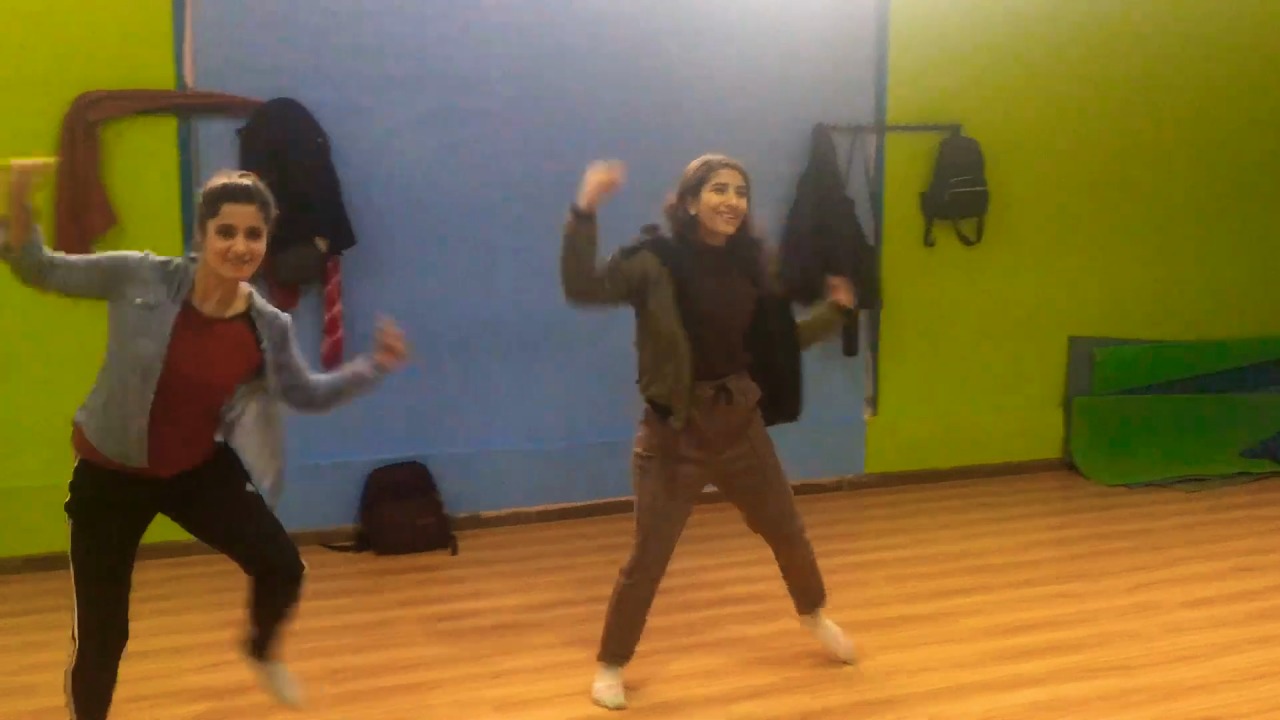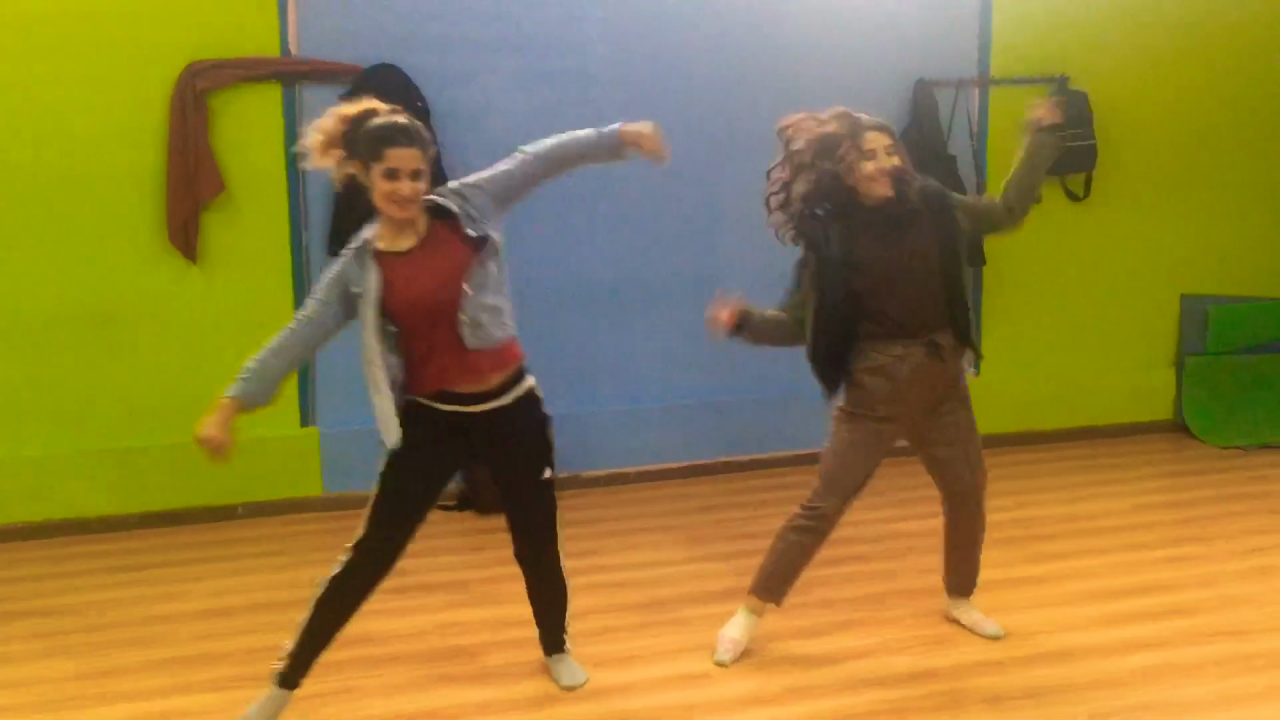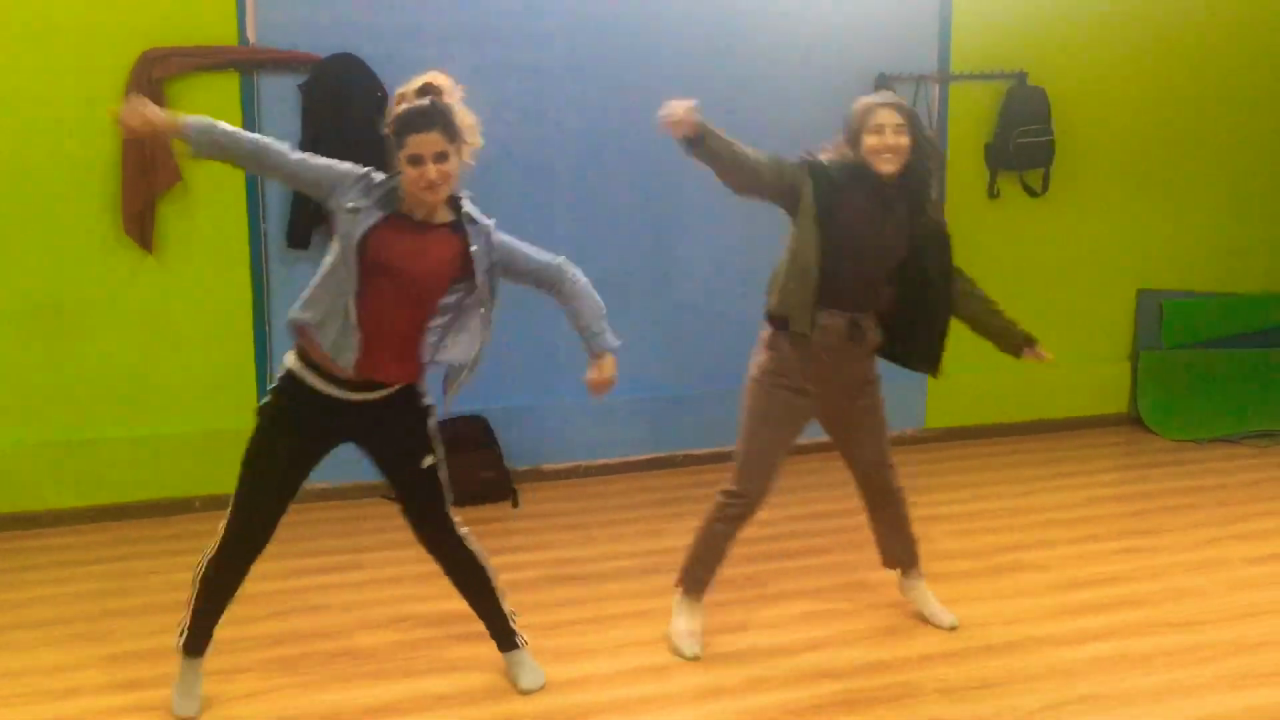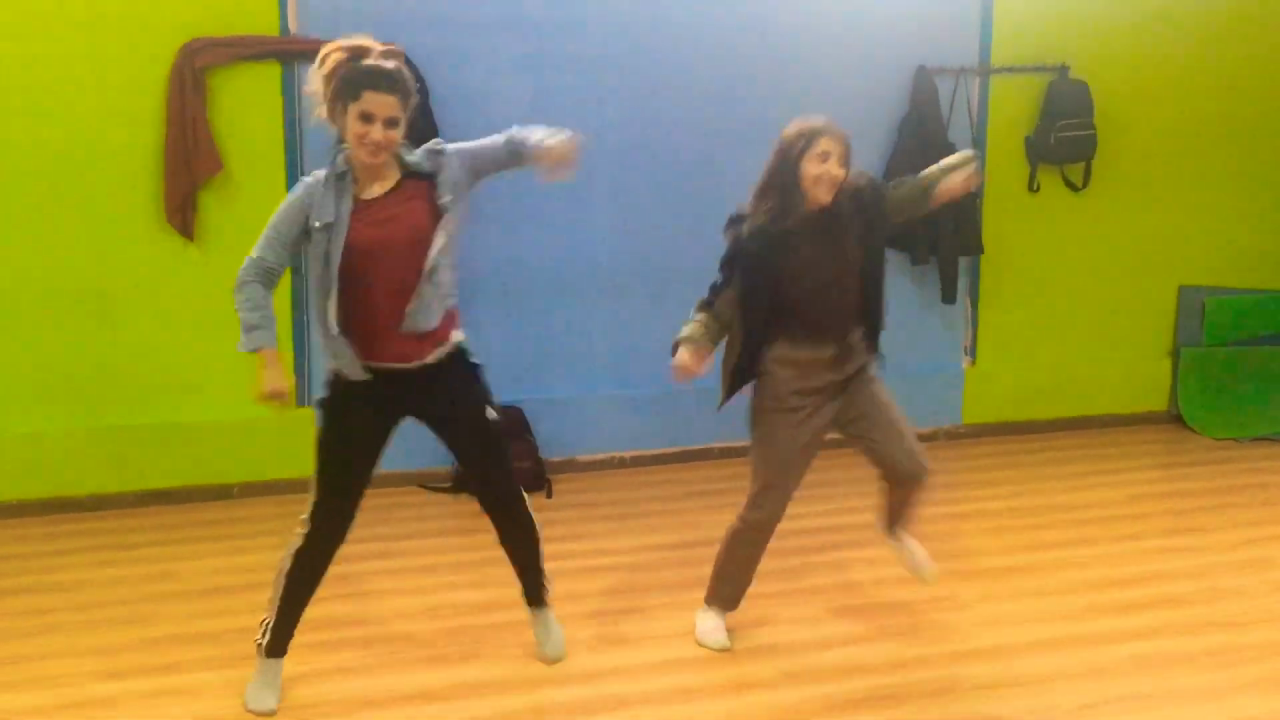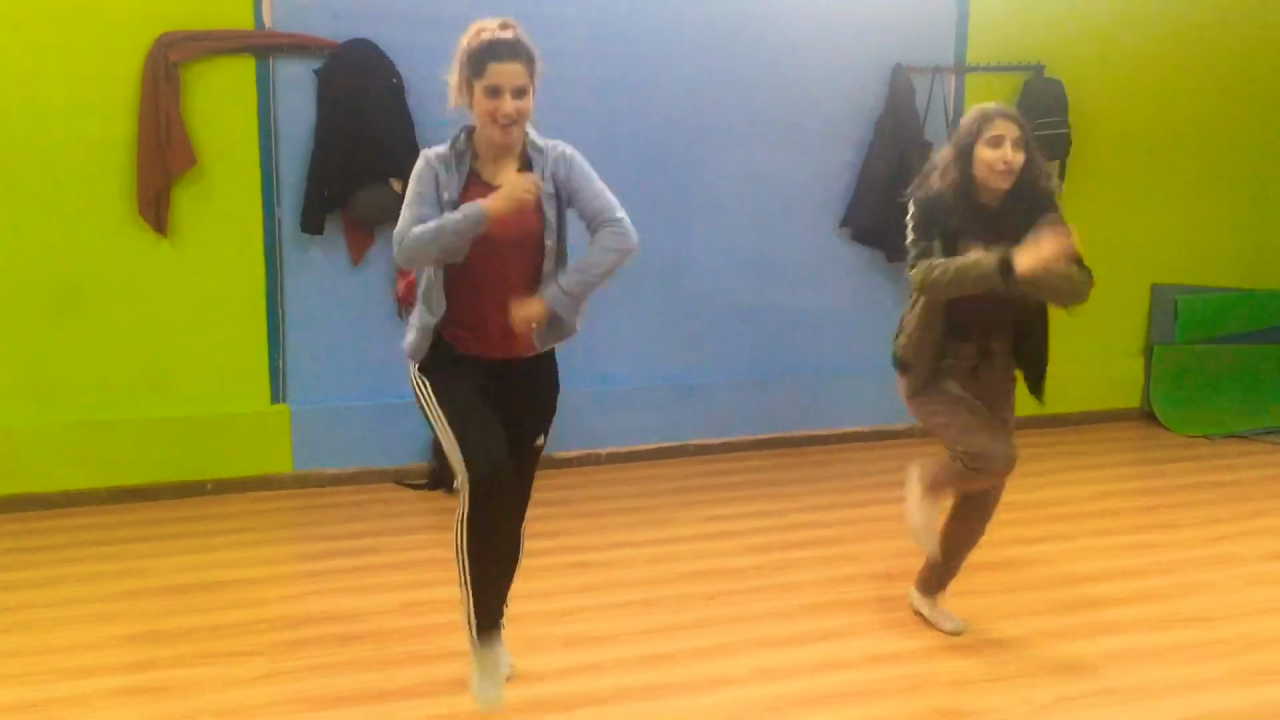
dt=1s
person 1, frame 1
left shoulder: (269, 327)
right shoulder: (142, 280)
left elbow: (309, 395)
left wrist: (373, 366)
left hip: (199, 469)
right hip: (108, 473)
left knee: (281, 567)
right knee: (102, 636)
left ankle: (263, 653)
person 1, frame 2
left shoulder: (464, 207)
right shoulder: (357, 267)
left elbow: (539, 159)
right elbow: (298, 340)
left wrist: (617, 138)
right wrist: (229, 407)
left hip: (512, 408)
right hip: (431, 420)
left knee: (537, 549)
right knee: (369, 558)
left ankle: (555, 647)
person 1, frame 3
left shoulder: (476, 238)
right shoulder: (360, 193)
left elbow: (563, 278)
right elbow: (268, 154)
left wrist: (602, 348)
right wrist: (175, 125)
left hip: (392, 403)
right hip: (309, 391)
left knee: (440, 534)
right knee: (246, 528)
left ankle: (511, 645)
right ankle: (193, 653)
person 1, frame 4
left shoulder: (437, 169)
right shoulder: (315, 196)
left elbow: (517, 143)
right elbow: (253, 278)
left wrist: (550, 144)
right wrist: (267, 357)
left hip: (441, 365)
right hip: (363, 379)
left knee: (501, 491)
right knee: (325, 525)
left ankle: (540, 606)
right ankle: (271, 656)
person 1, frame 5
left shoulder: (560, 163)
right shoulder: (437, 165)
left elbow: (620, 237)
right elbow: (409, 248)
left wrist: (550, 298)
right wrist: (486, 208)
left hip: (529, 365)
right hip: (451, 358)
left knee: (510, 511)
right knee: (485, 472)
left ankle: (490, 626)
right ankle: (482, 643)
person 2, frame 1
left shoulder: (749, 268)
right shoulder: (655, 263)
left elbow: (775, 339)
right elbow: (580, 286)
left wrist: (834, 311)
right wrist: (584, 209)
left hip: (738, 420)
right hip: (674, 428)
left knee: (786, 529)
right knee: (649, 558)
left ankle: (813, 614)
right ankle: (610, 664)
person 2, frame 2
left shoulder: (928, 207)
right shoulder: (828, 238)
left elbow: (1009, 212)
right elbow: (796, 324)
left wrist: (1043, 136)
right wrist: (740, 320)
left hip: (939, 380)
right hip: (873, 388)
left knee: (968, 495)
right knee: (824, 505)
left ankle: (959, 598)
right ankle: (753, 609)
person 2, frame 3
left shoulder: (914, 212)
right shoulder: (821, 184)
left elbow: (952, 286)
right elbow: (741, 171)
left wrist: (1016, 340)
right wrist: (697, 133)
left hip: (853, 361)
right hip: (791, 355)
left knee: (879, 480)
right knee: (748, 488)
left ankle: (911, 582)
right ankle: (689, 601)
person 2, frame 4
left shoulder: (865, 205)
right shoulder: (758, 235)
left elbow: (929, 187)
right elbow: (715, 312)
left wrist: (956, 175)
right wrist: (690, 347)
left hip: (851, 368)
right hip: (789, 377)
left knee: (909, 467)
right knee: (765, 507)
left ankle: (897, 528)
right ankle: (716, 607)
person 2, frame 5
left shoulder: (1035, 214)
right shoulder: (933, 205)
left elbow: (1078, 286)
right elbow: (924, 278)
left wrist: (1039, 270)
right wrist: (1011, 266)
left hip: (995, 371)
right hip: (934, 369)
left knee: (981, 501)
right knee: (993, 457)
left ankle: (927, 592)
right ankle: (929, 480)
